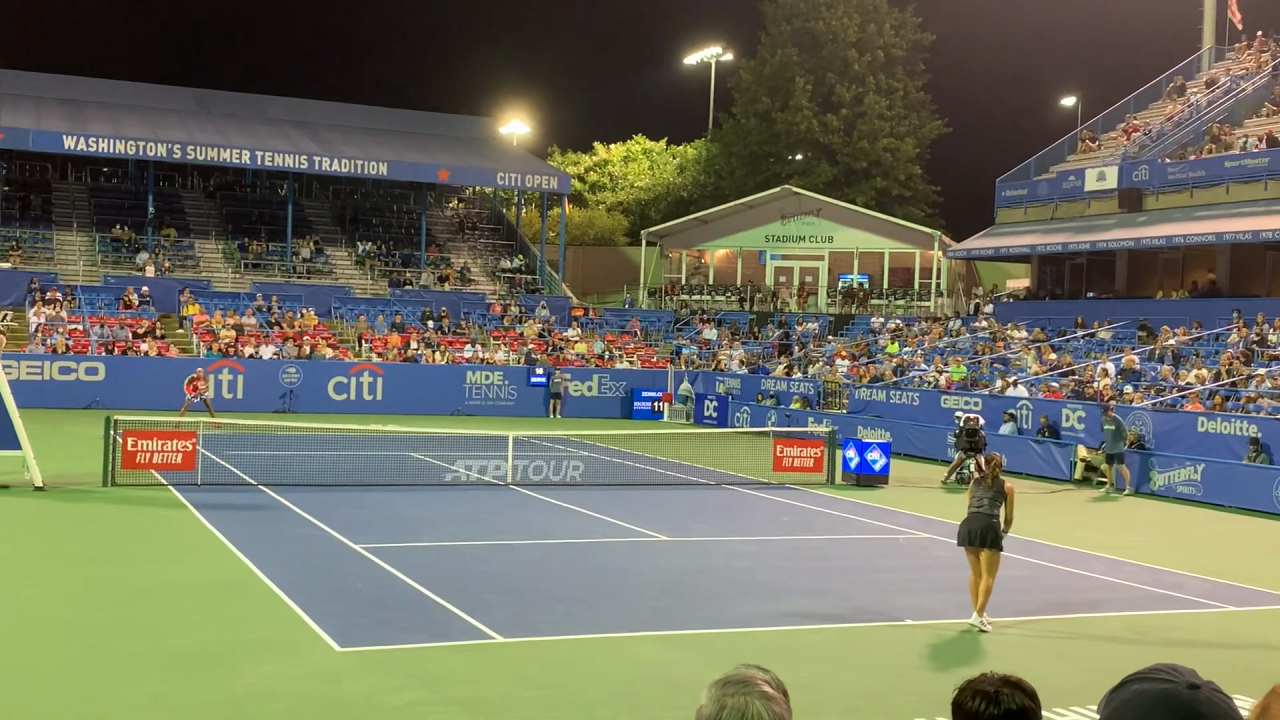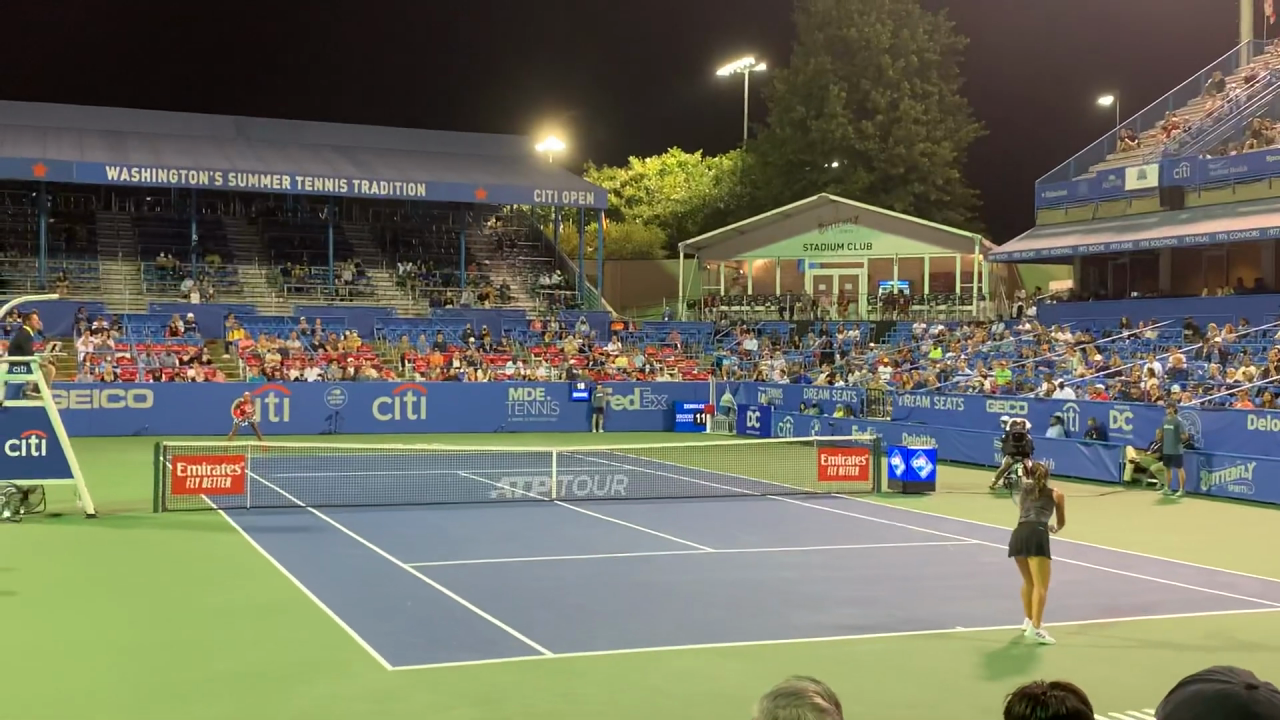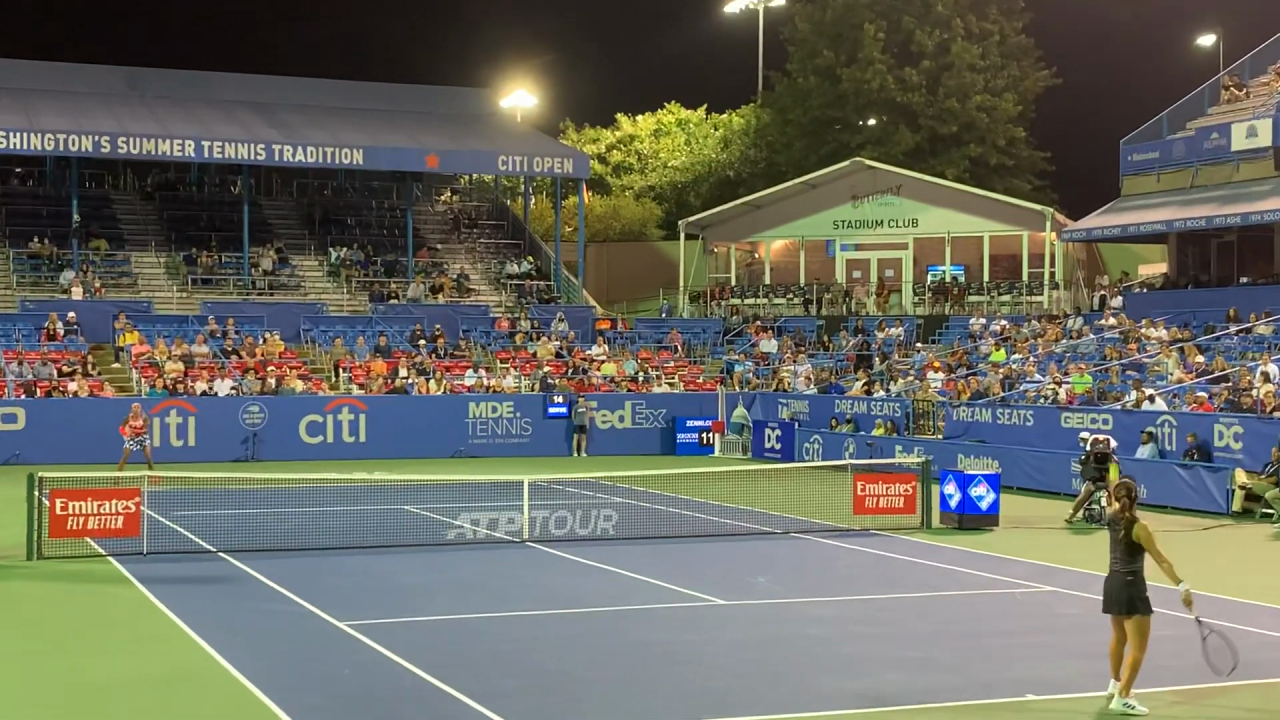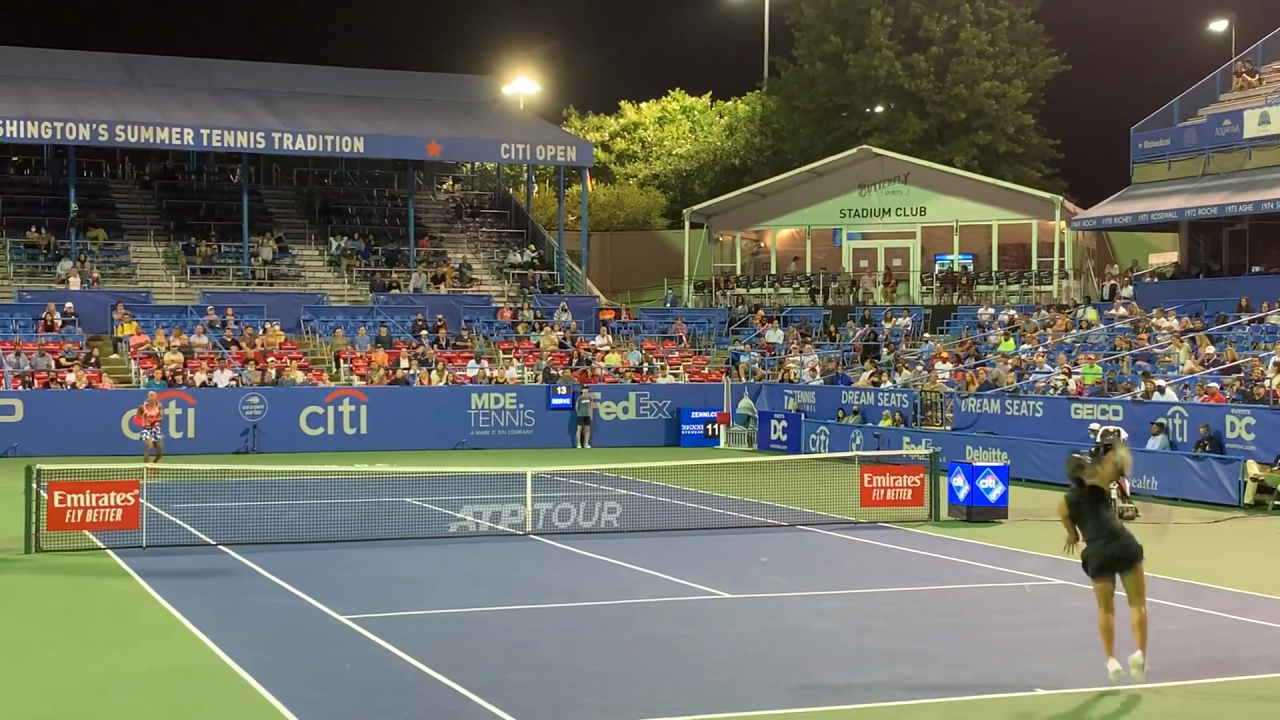
dt=1s
person 1, frame 1
left shoulder: (975, 482)
right shoulder: (1006, 486)
right elbow: (1009, 518)
right wrist: (1004, 532)
left hip: (968, 525)
right hip: (989, 527)
left knee: (975, 574)
right knee: (988, 576)
left ankle: (978, 613)
right ankle: (978, 615)
person 1, frame 2
left shoulder: (1025, 492)
right shoulder: (1056, 494)
right elbow: (1061, 522)
right wrist: (1054, 528)
left hip: (1018, 534)
right hip: (1037, 536)
left knee: (1028, 582)
right knee: (1040, 586)
left ankle: (1028, 620)
right ankle: (1035, 627)
person 1, frame 3
left shoulder: (1112, 517)
right shoulder: (1138, 527)
left elbow: (1112, 500)
right elbow: (1161, 561)
left wrist: (1115, 484)
right wrist: (1182, 587)
left hip: (1112, 583)
right hip: (1131, 586)
left knee: (1119, 637)
right knee: (1137, 647)
left ankle: (1115, 683)
right ankle: (1122, 698)
person 1, frame 4
left shoulder: (1064, 504)
right shoulder: (1096, 487)
left elbow: (1073, 536)
left wrist: (1071, 537)
left hip: (1098, 554)
right hip: (1123, 547)
left knee: (1106, 610)
right knee: (1138, 605)
right ankle: (1139, 654)
